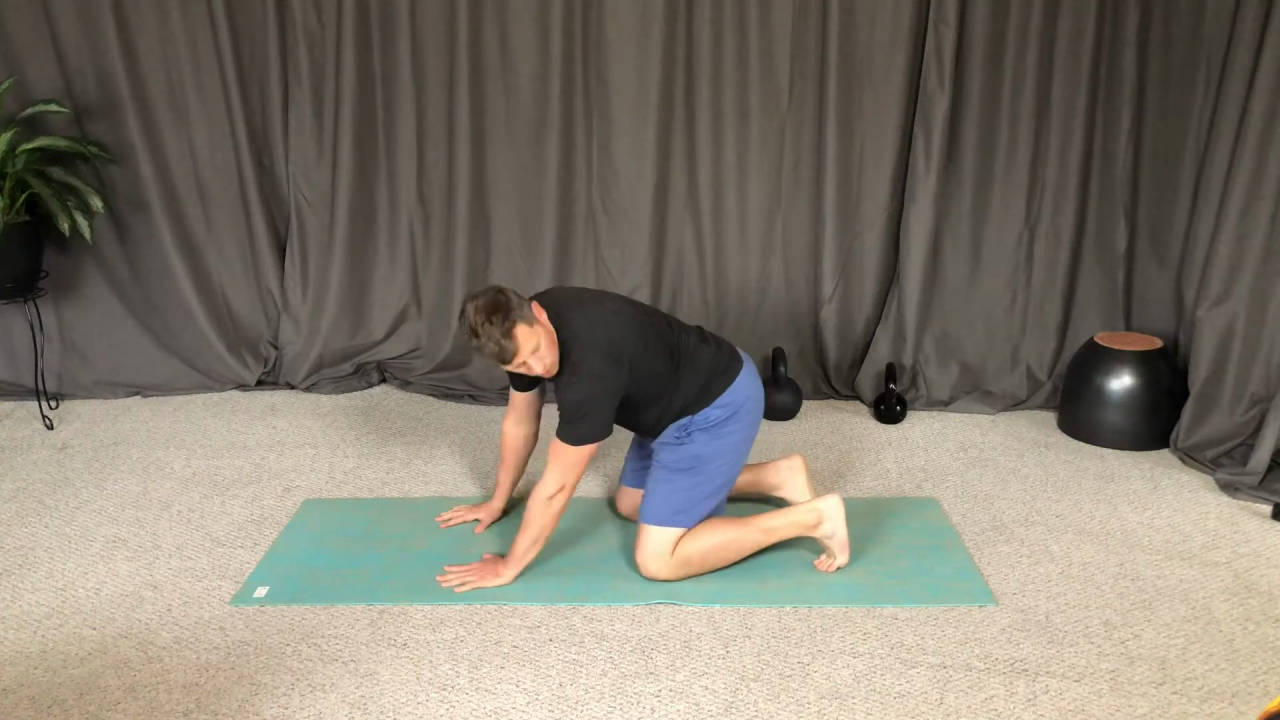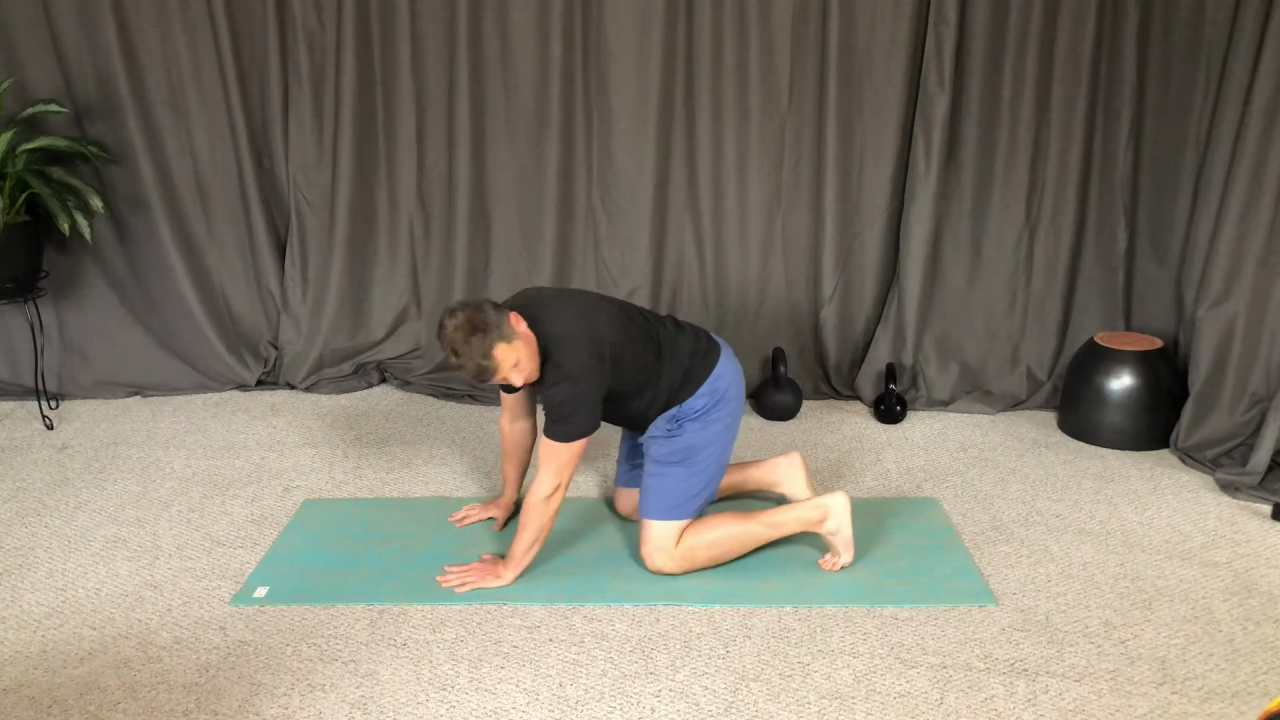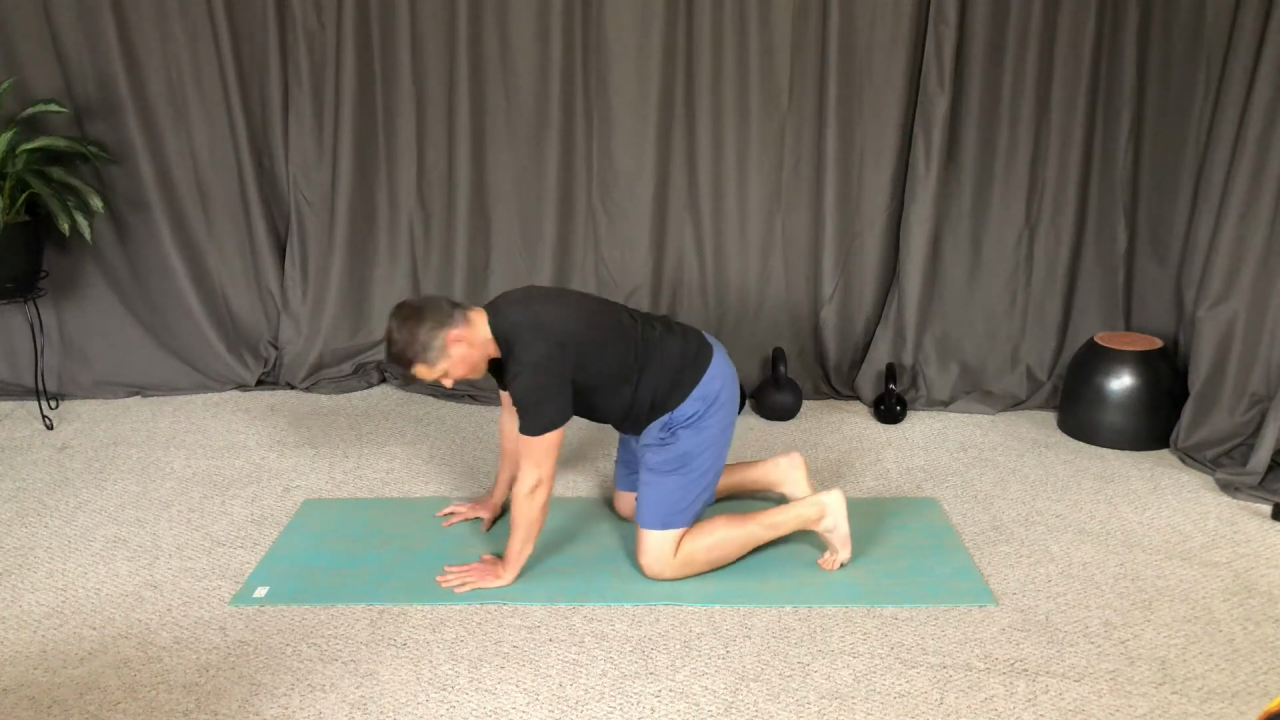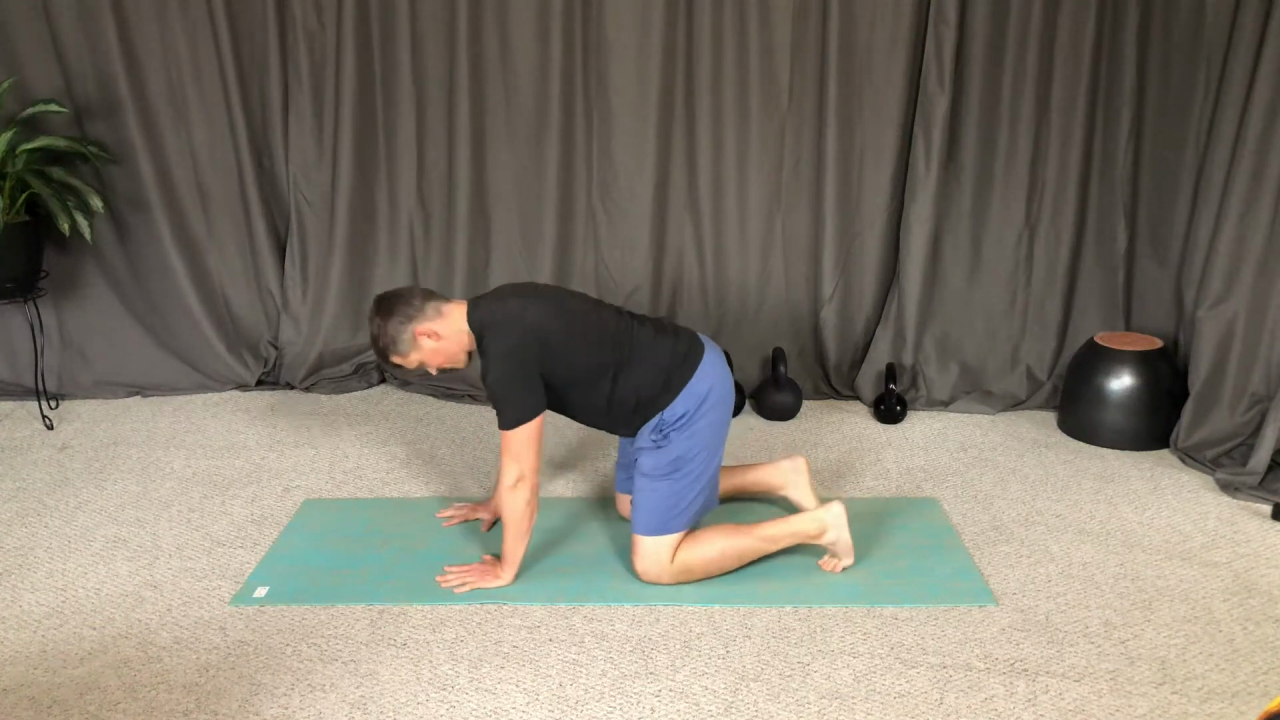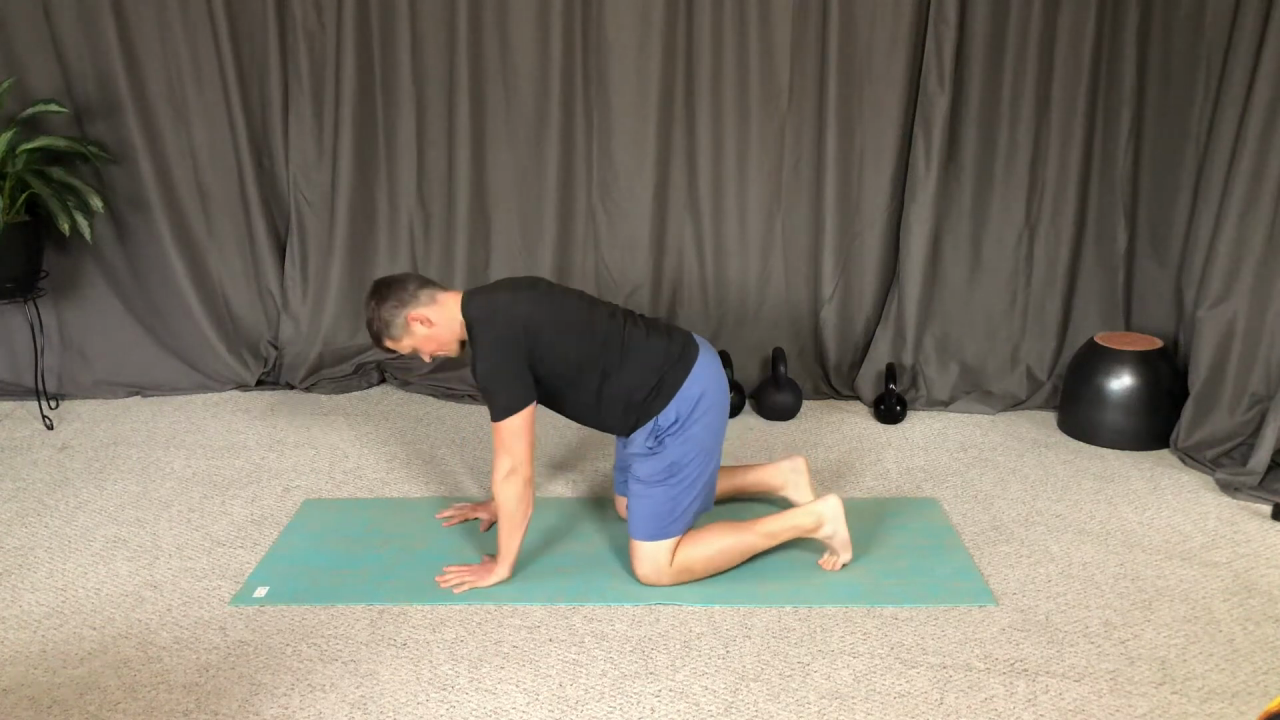
dt=0.2s
person 1, frame 1
left shoulder: (591, 366)
right shoulder: (524, 336)
left elbow: (557, 486)
right elbow: (519, 420)
left wrist: (507, 567)
right wrist: (497, 502)
left hip: (720, 403)
right hip: (684, 394)
left knee: (657, 559)
right knee: (630, 505)
left ankle: (814, 517)
right ankle: (779, 475)
person 1, frame 2
left shoulder: (573, 363)
right shoulder: (506, 336)
left elbow: (550, 485)
right elbow: (517, 418)
left wrist: (508, 567)
right wrist: (507, 497)
left hip: (702, 391)
right hip: (661, 387)
left knee: (663, 553)
right knee: (630, 504)
left ankle: (818, 513)
right ankle: (775, 474)
person 1, frame 3
left shoulder: (535, 356)
right shoulder: (489, 323)
left elbow: (535, 480)
right elbow: (515, 418)
left wrist: (506, 569)
right wrist: (495, 499)
left hip: (695, 394)
right hip: (659, 382)
left knee: (660, 559)
right knee: (630, 504)
left ankle: (814, 511)
right ankle: (776, 474)
person 1, frame 4
left shoulder: (505, 350)
right shoulder: (491, 316)
left elbow: (521, 474)
right elbow: (518, 423)
left wrist: (505, 568)
right wrist: (497, 503)
left hip: (687, 396)
right hip: (681, 372)
left knee: (656, 563)
right knee: (633, 506)
left ankle: (816, 524)
right ankle: (780, 477)
person 1, frame 5
left shoulder: (494, 341)
right shoulder: (493, 308)
left elbow: (515, 467)
right elbow: (518, 426)
left wrist: (501, 567)
right wrist: (499, 504)
left hip: (681, 400)
right hip: (680, 372)
left knee: (655, 565)
right knee: (631, 505)
left ankle: (813, 519)
right ankle: (780, 477)
